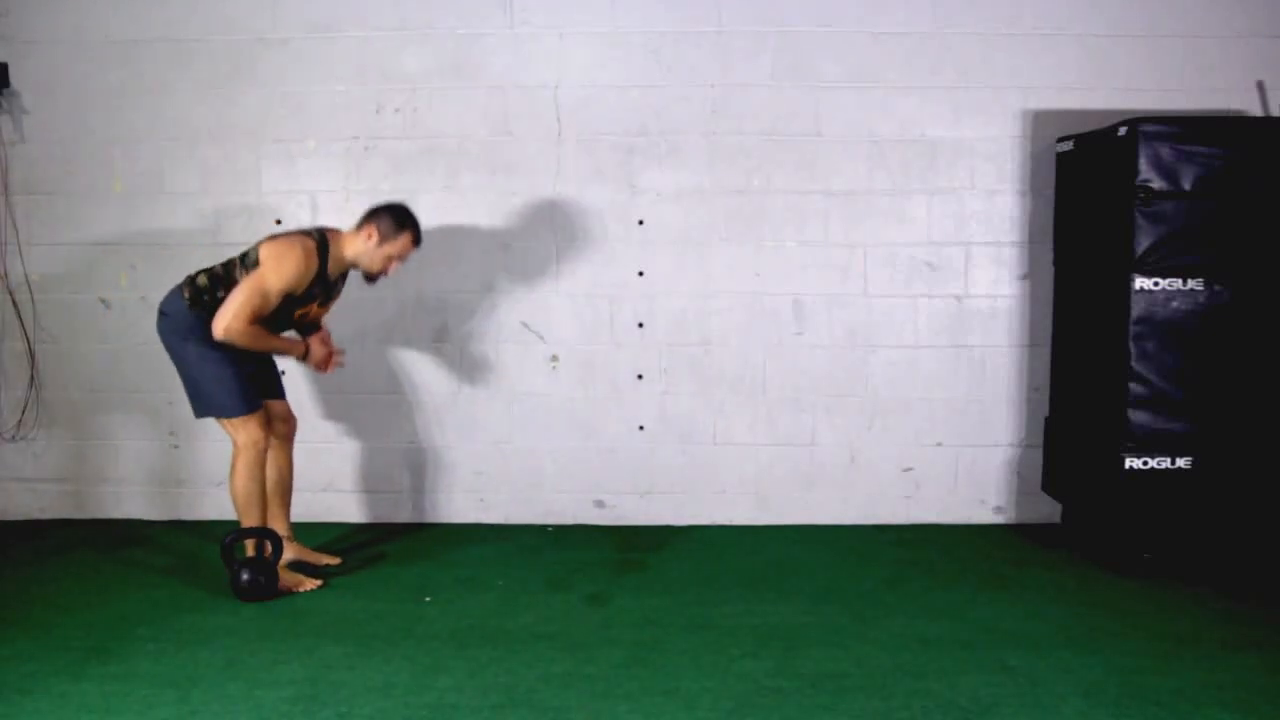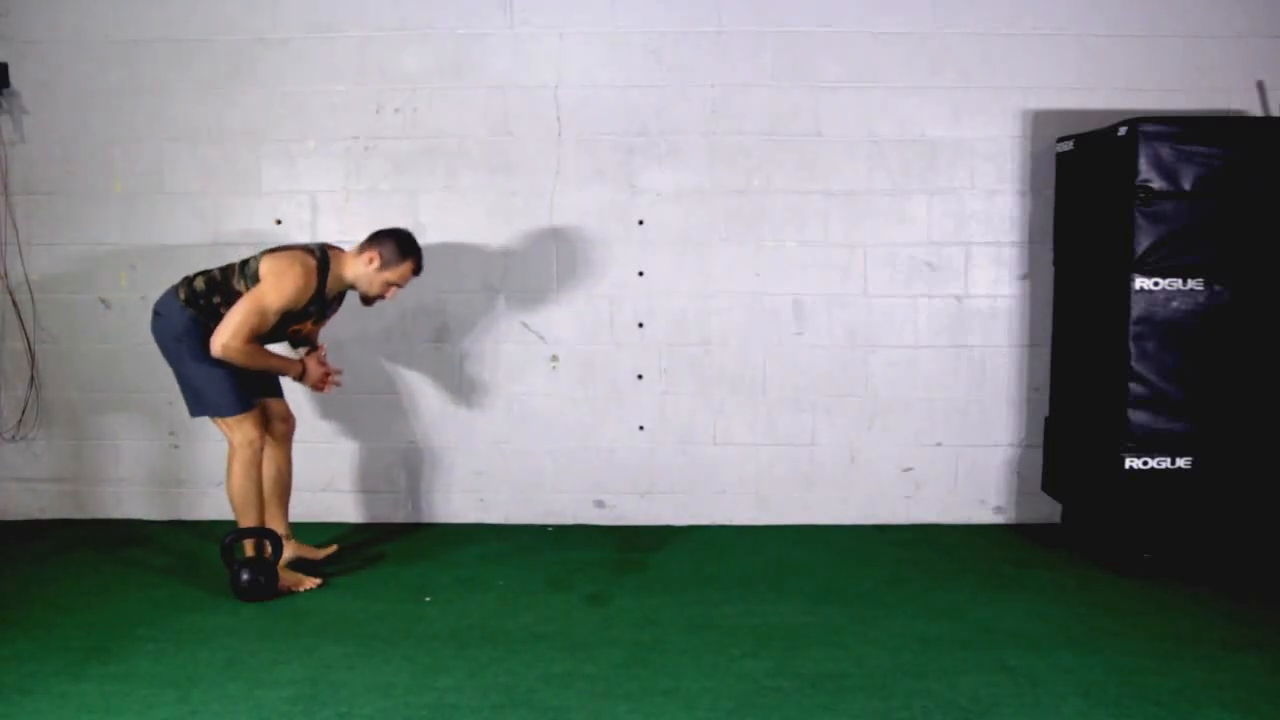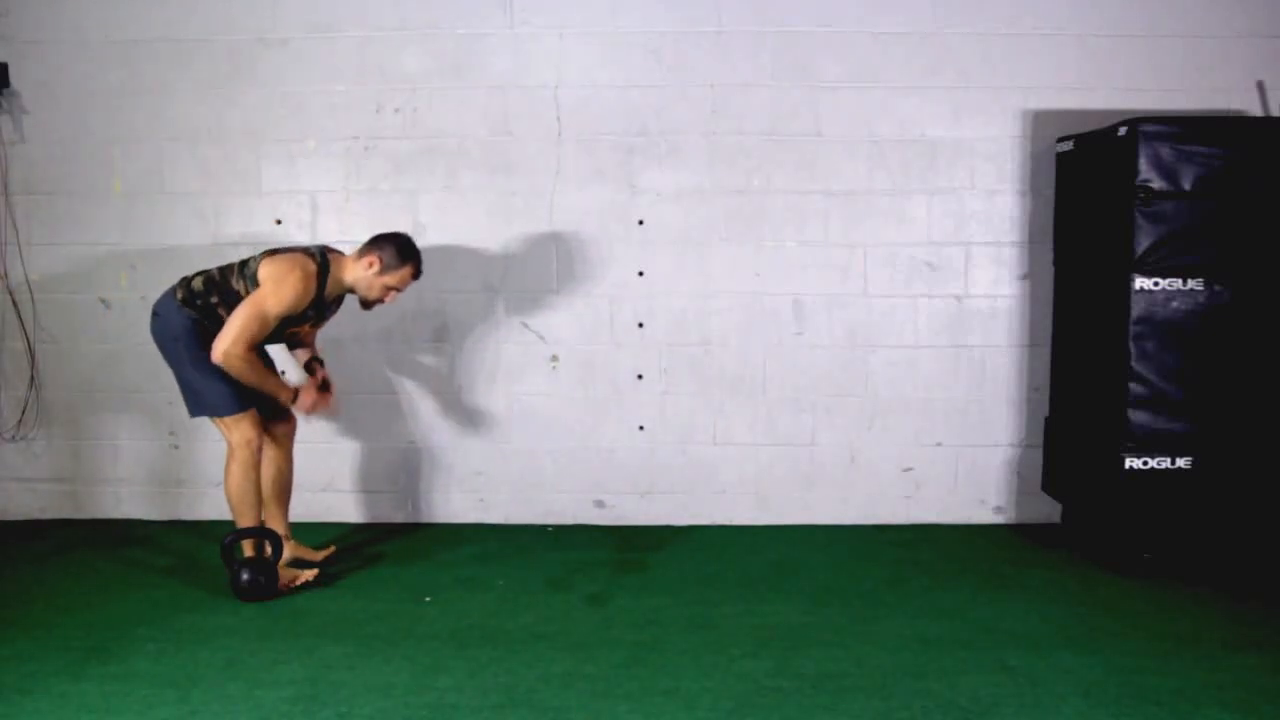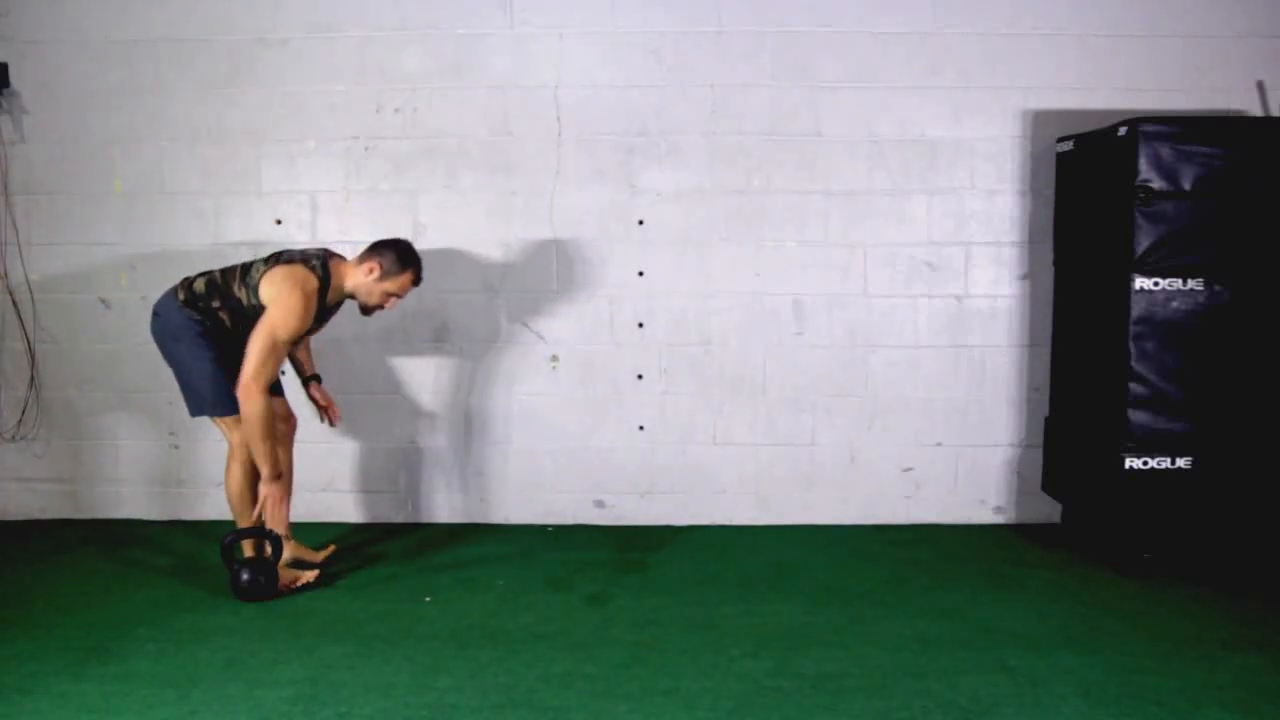
dt=0.2s
person 1, frame 1
left shoulder: (339, 265)
right shoulder: (299, 258)
left elbow: (303, 313)
right elbow: (227, 326)
left wrist: (316, 339)
right wrist: (301, 350)
left hip: (232, 324)
right hip: (191, 319)
left knee: (280, 425)
right knee: (253, 436)
left ankle: (283, 544)
person 1, frame 2
left shoulder: (338, 279)
right shoulder: (299, 274)
left elbow: (302, 326)
right elbow: (225, 344)
left wrist: (312, 354)
right wrist: (299, 371)
left hip: (227, 321)
right hip: (186, 320)
left knee: (279, 425)
right knee: (249, 436)
left ankle: (282, 543)
person 1, frame 3
left shoulder: (337, 278)
right shoulder: (298, 278)
left elbow: (299, 327)
right elbow: (224, 352)
left wrist: (313, 366)
right wrist: (290, 395)
left hip: (226, 319)
right hip: (184, 319)
left knee: (280, 425)
right knee: (247, 436)
left ankle: (281, 543)
person 1, frame 4
left shoulder: (336, 273)
right shoulder: (300, 292)
right elbow: (249, 389)
left wrist: (313, 382)
right wrist: (271, 477)
left hip: (227, 321)
right hip: (185, 319)
left knee: (282, 423)
right knee: (245, 436)
left ankle: (282, 543)
